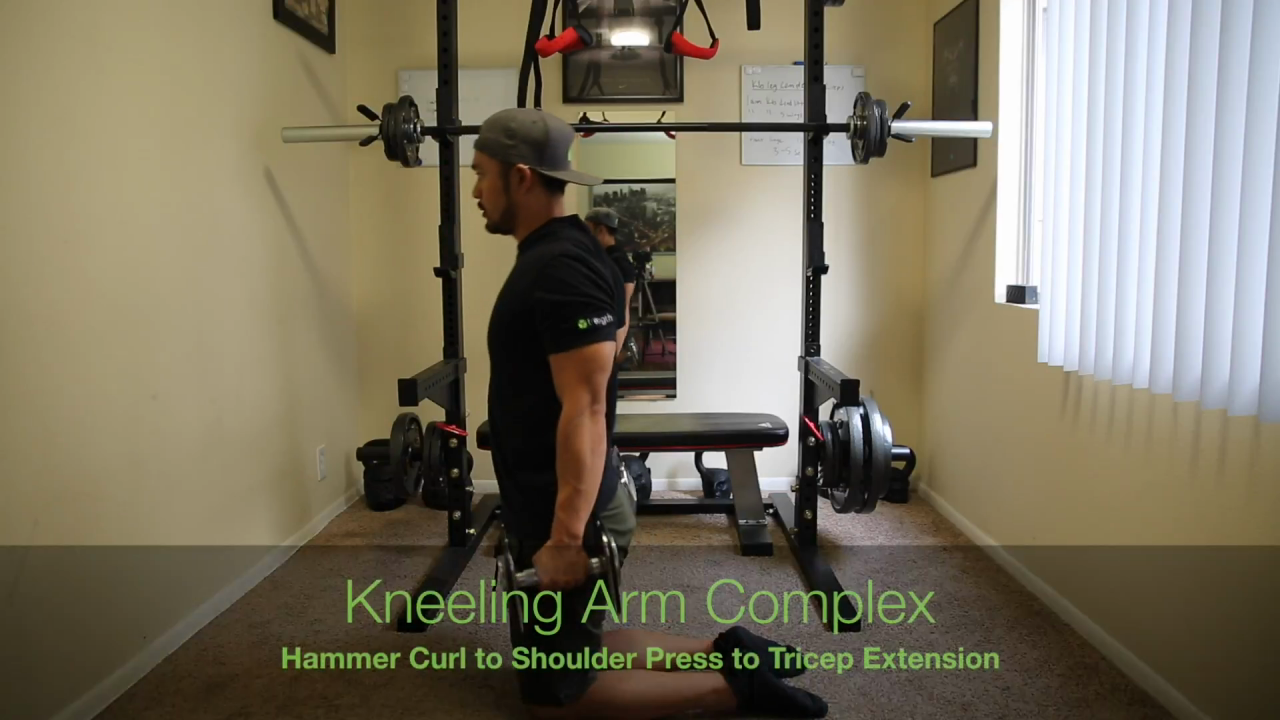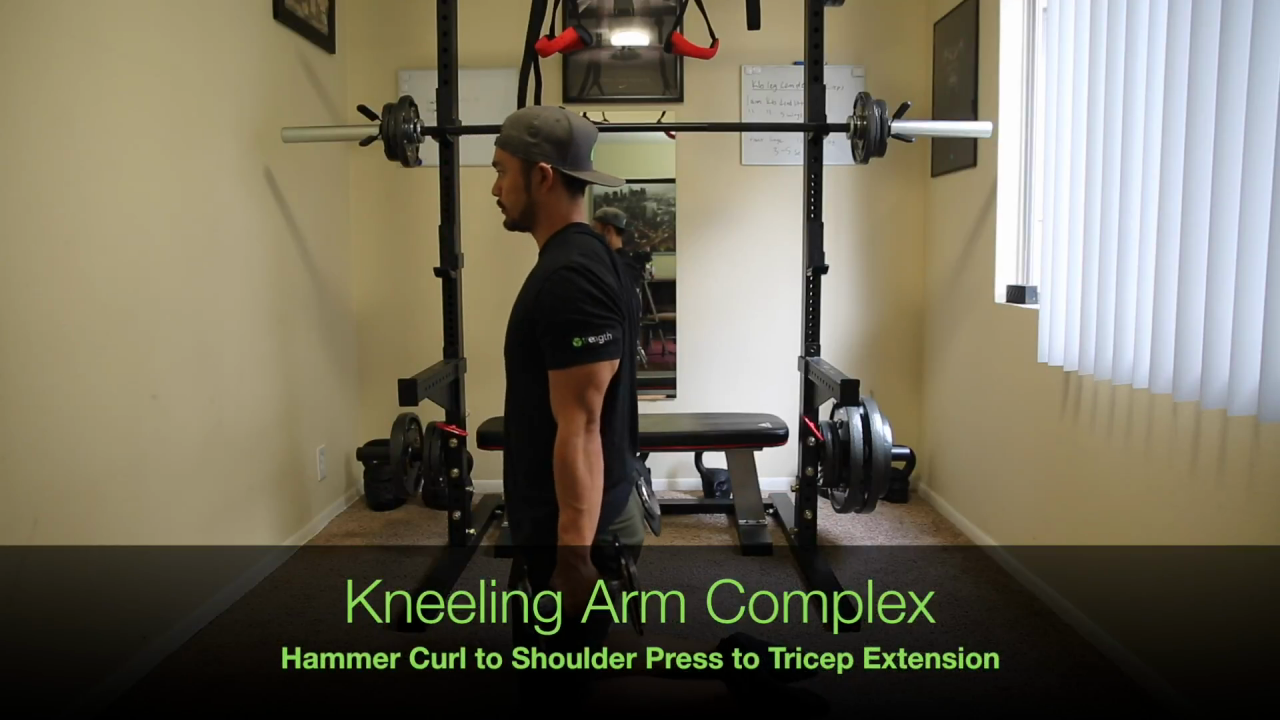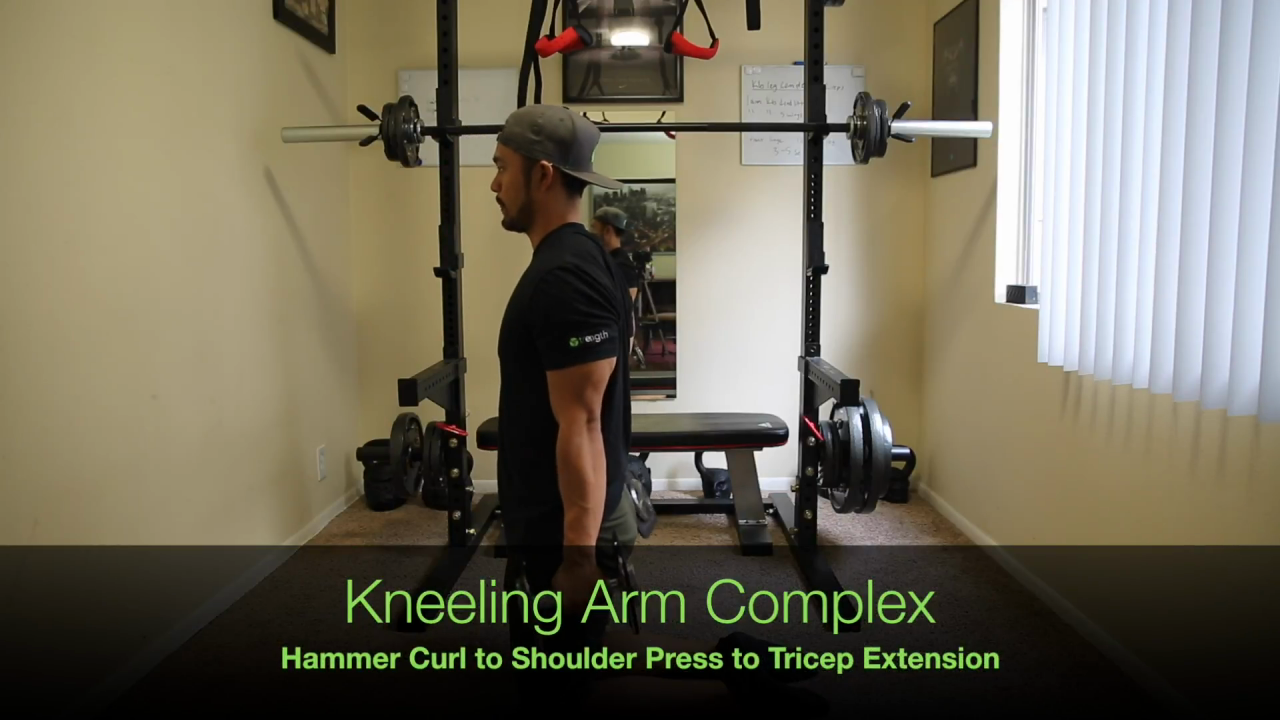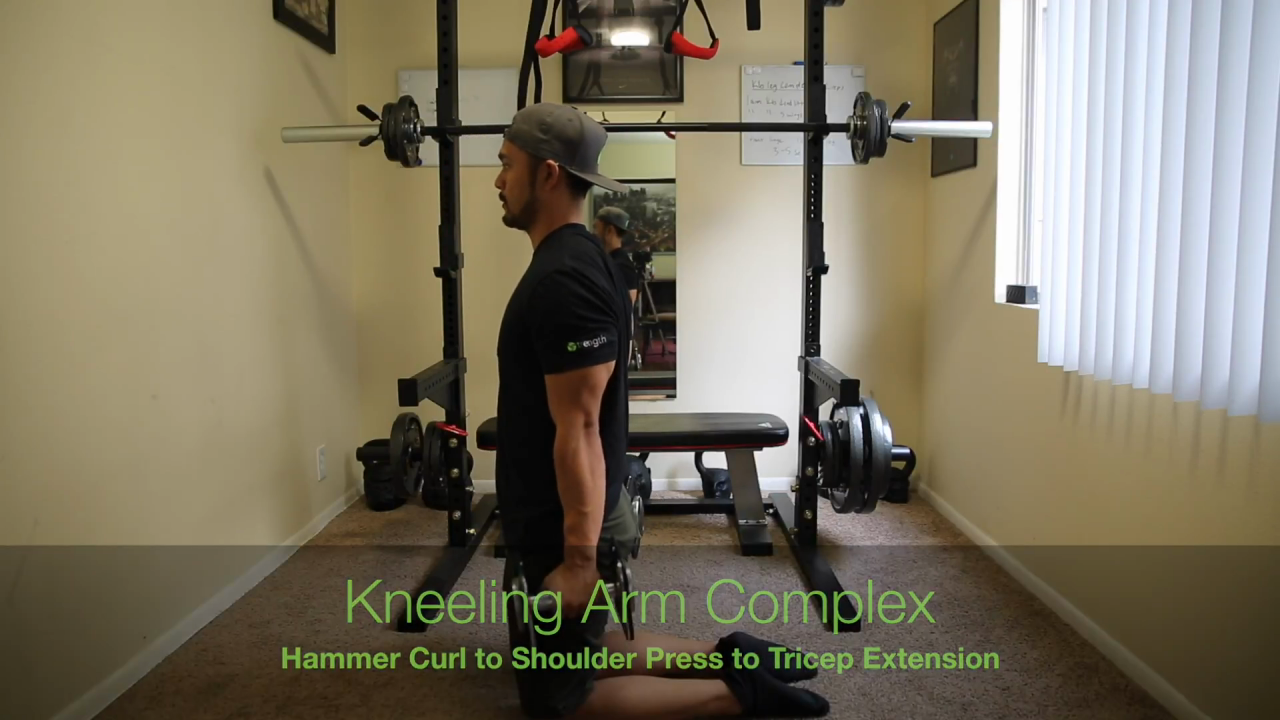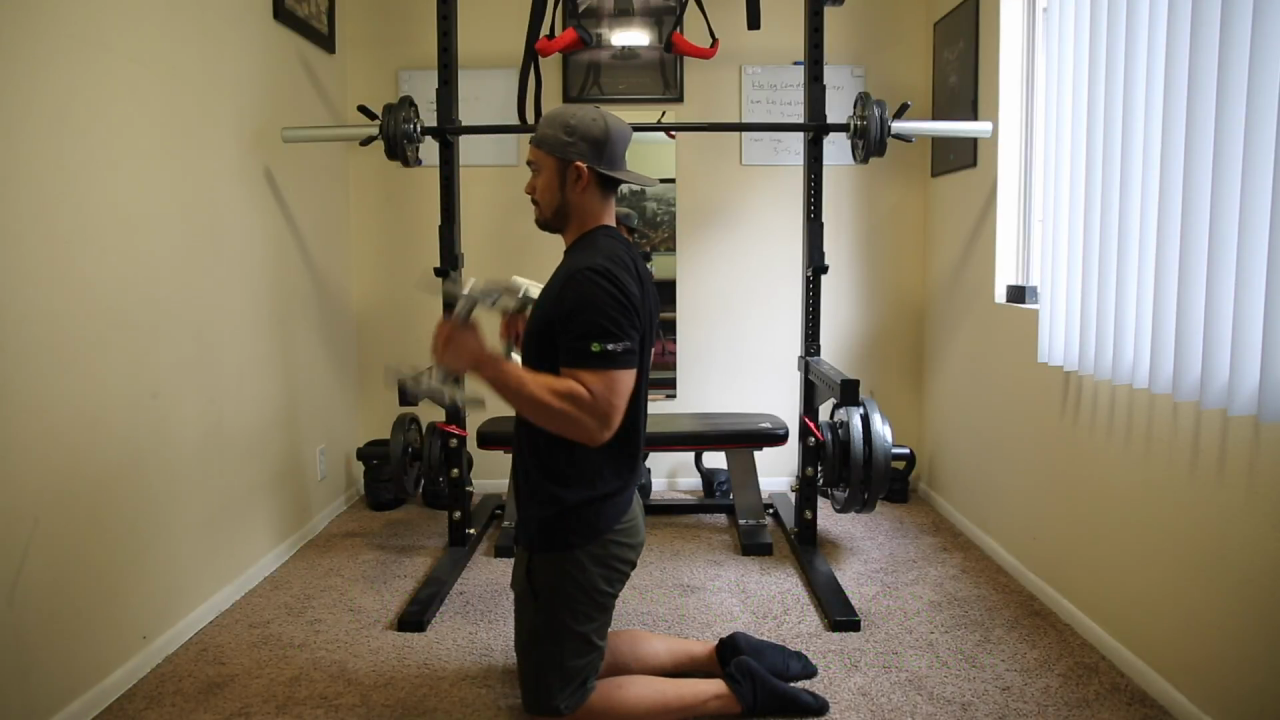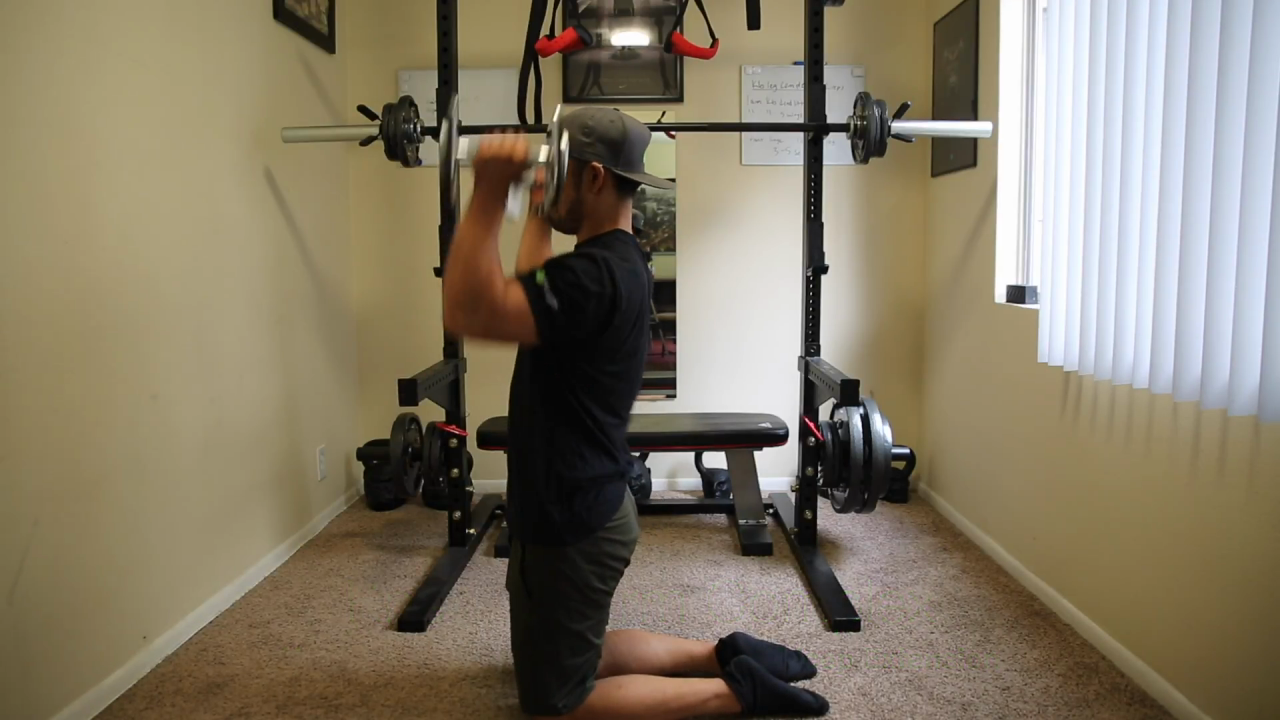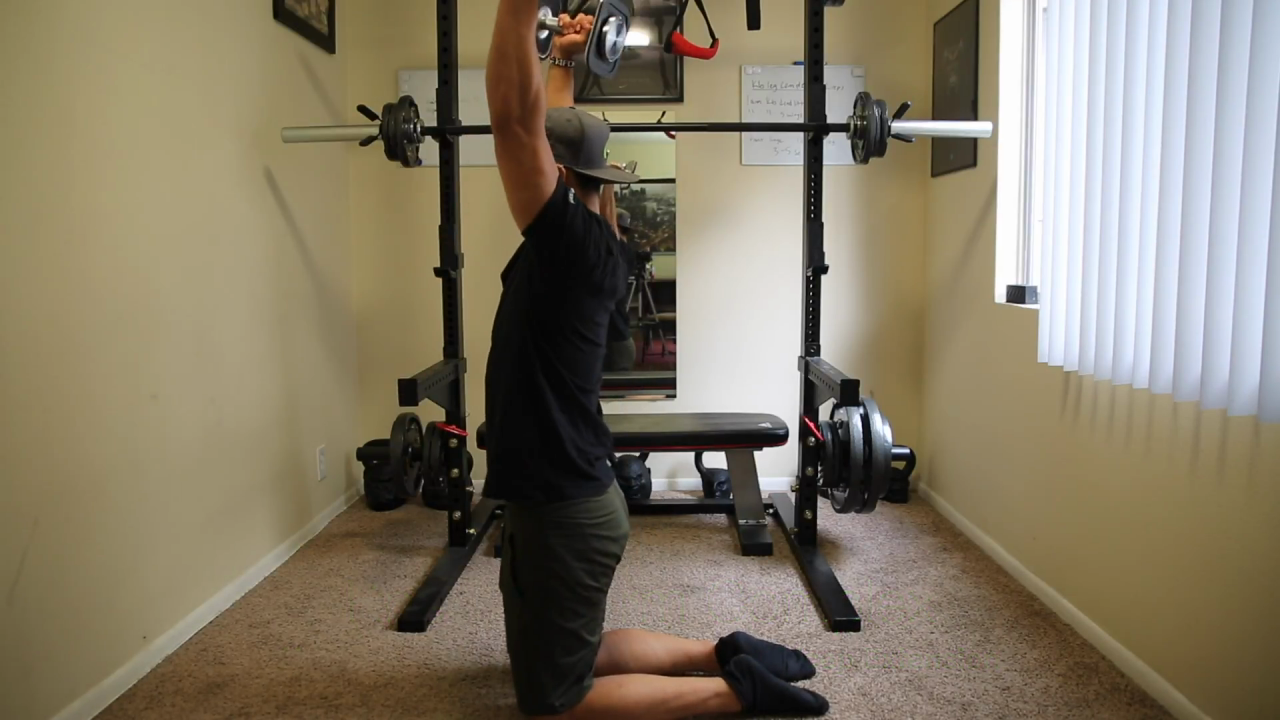
dt=0.7s
person 1, frame 1
left shoulder: (563, 266)
right shoulder: (546, 256)
left elbow: (586, 407)
left wrist: (567, 538)
left hip: (571, 517)
right hip: (550, 508)
right knee: (579, 645)
right ankle: (720, 650)
person 1, frame 2
left shoulder: (569, 278)
right shoulder: (578, 261)
left elbow: (580, 426)
left wrist: (575, 557)
left hip: (578, 527)
right hip: (567, 519)
right knee: (586, 652)
right ankle: (729, 659)
person 1, frame 3
left shoulder: (563, 278)
right shoulder: (570, 262)
left elbow: (580, 425)
left wrist: (579, 556)
left hip: (565, 528)
right hip: (559, 519)
right knee: (585, 652)
right ankle: (726, 659)
person 1, frame 4
left shoulder: (562, 280)
right shoulder: (575, 261)
left elbow: (579, 427)
left wrist: (578, 559)
left hip: (563, 529)
right hip: (561, 519)
right knee: (577, 651)
right ankle: (725, 656)
person 1, frame 5
left shoulder: (594, 276)
right shoulder: (604, 261)
left elbow: (595, 416)
left wrist: (485, 362)
right wrist: (534, 342)
left hip: (578, 528)
right hip: (583, 513)
right knee: (574, 653)
right ankle: (723, 654)
person 1, frame 6
left shoulder: (594, 280)
right shoulder: (609, 261)
left elbow: (467, 310)
right elbow: (531, 281)
left wrist: (488, 194)
right wrist: (535, 200)
left hip: (570, 522)
right hip: (583, 509)
right knee: (573, 655)
right ankle: (726, 655)
person 1, frame 7
left shoulder: (571, 242)
right shoulder: (580, 245)
left elbow: (515, 119)
right elbow: (540, 127)
right wrist: (563, 61)
left hip: (561, 513)
right hip: (575, 499)
right knee: (570, 654)
right ankle: (724, 653)
